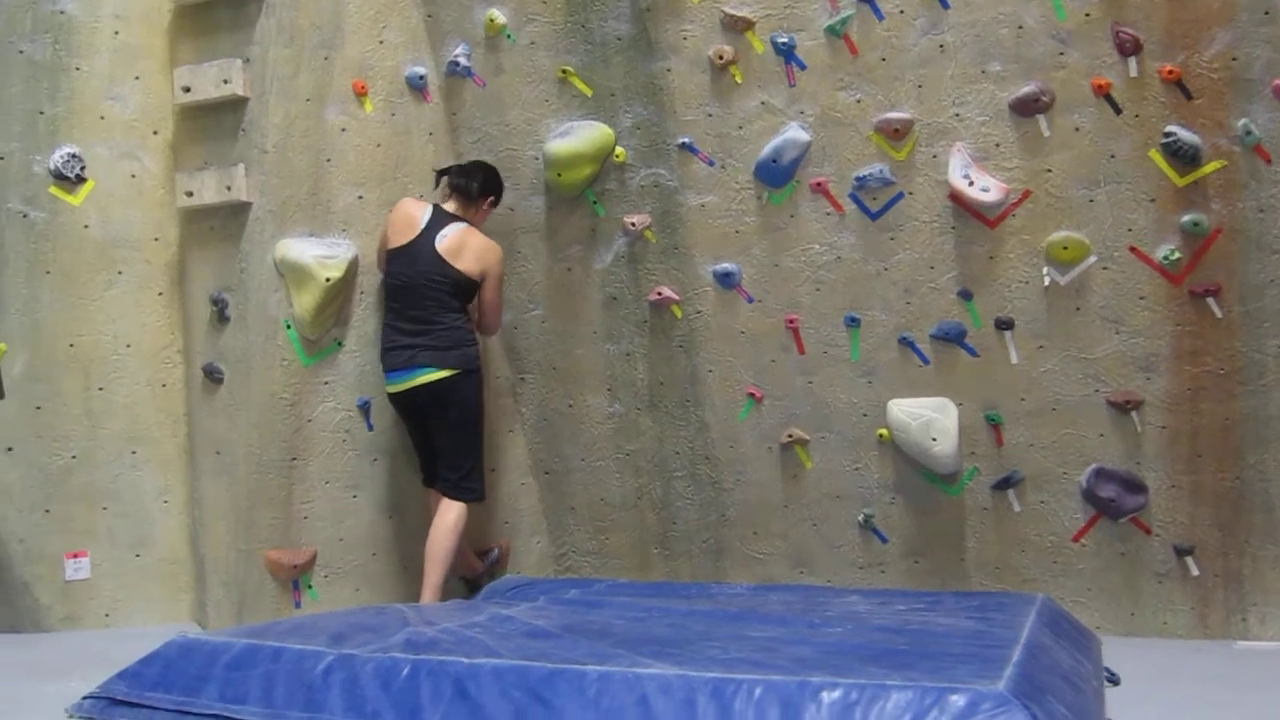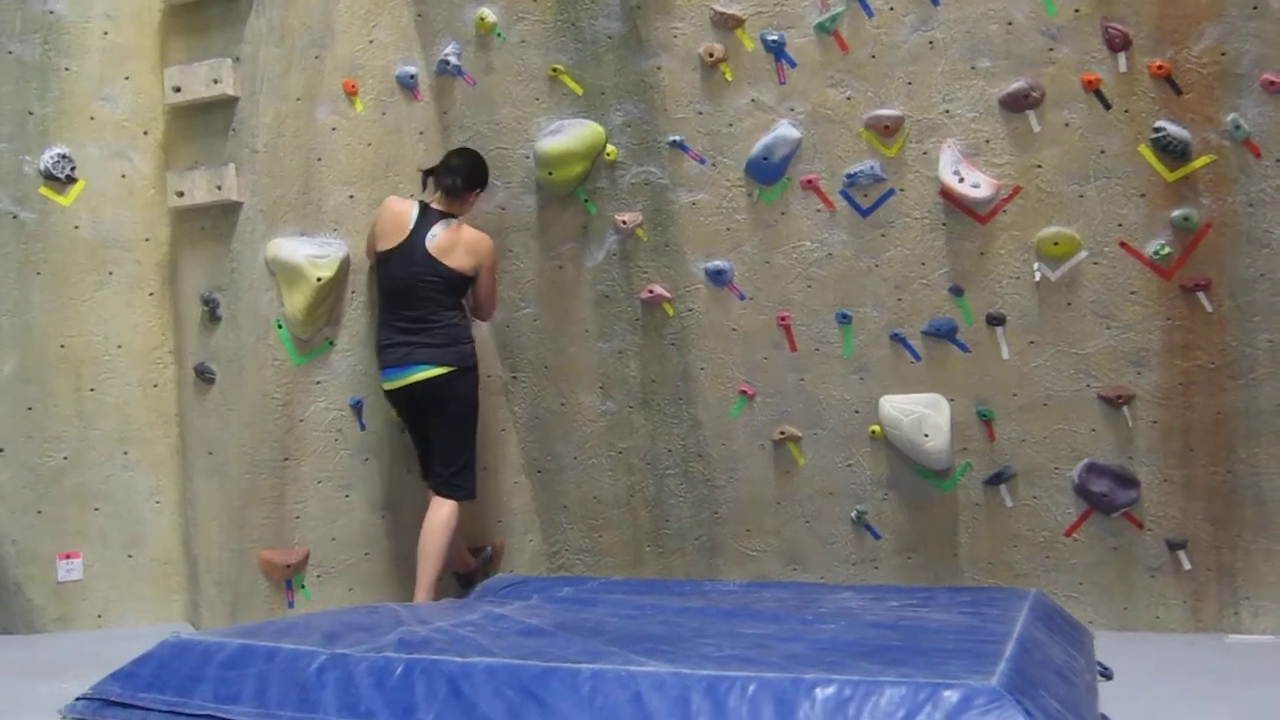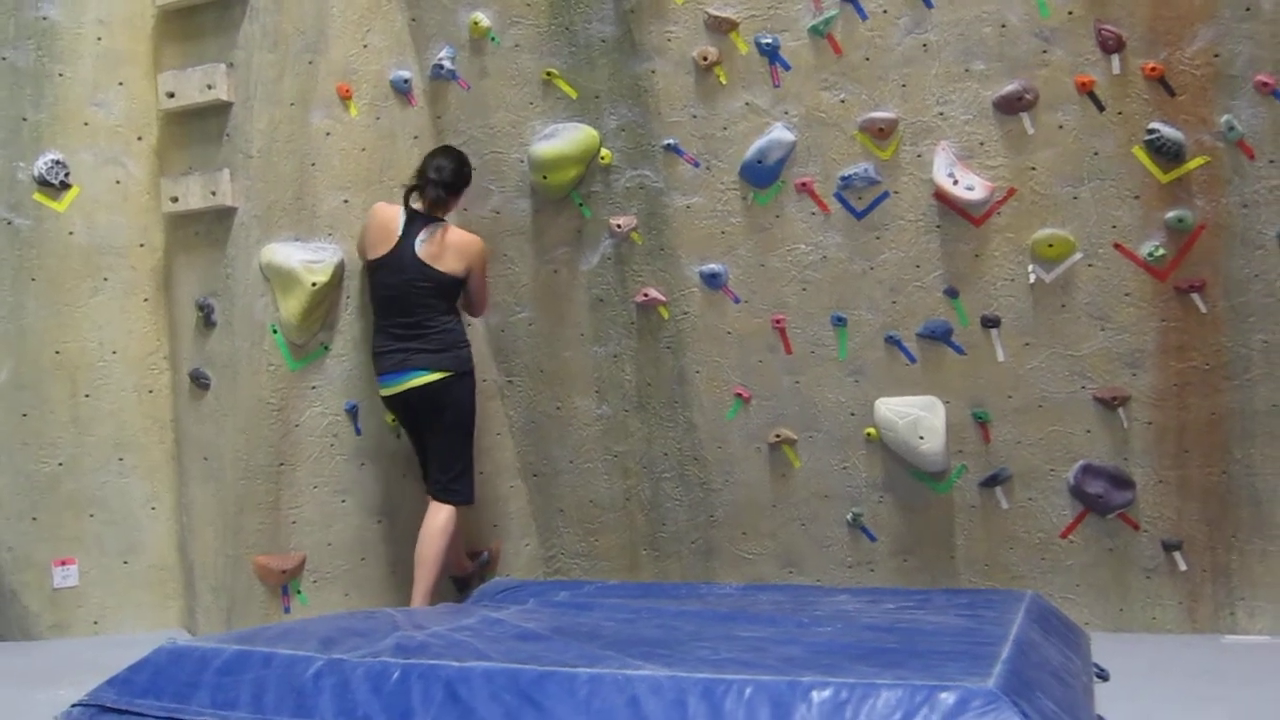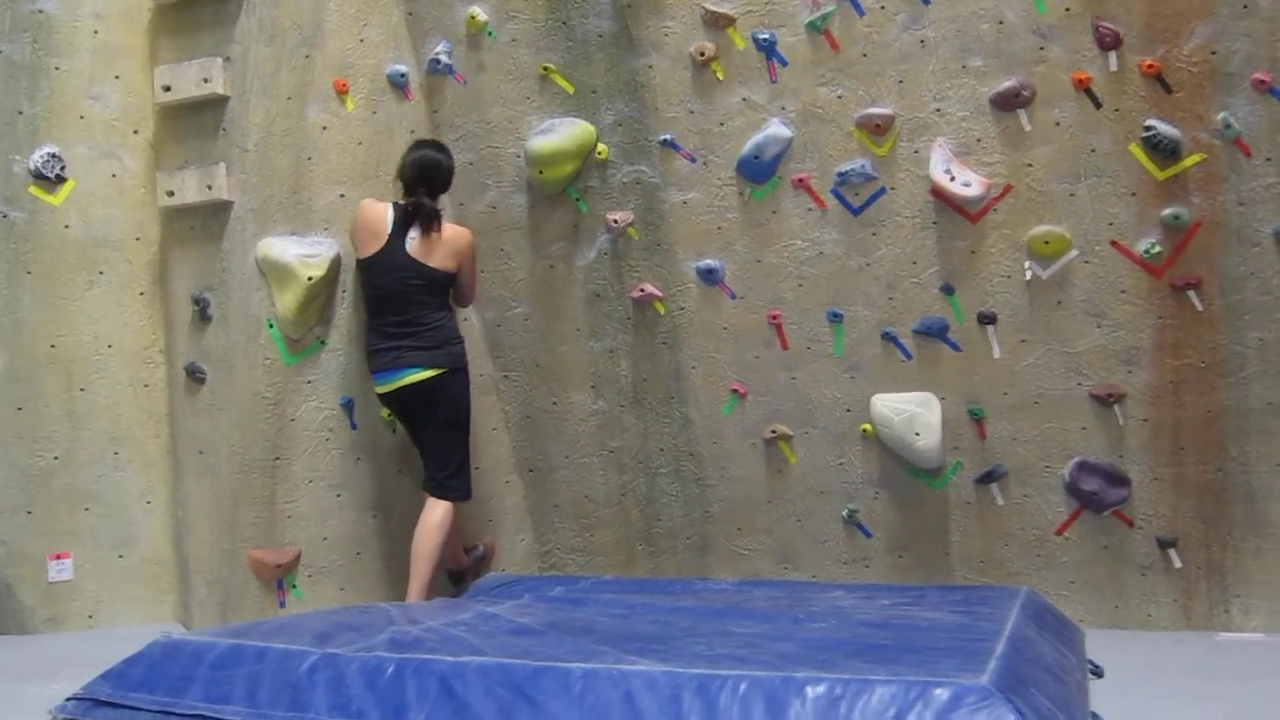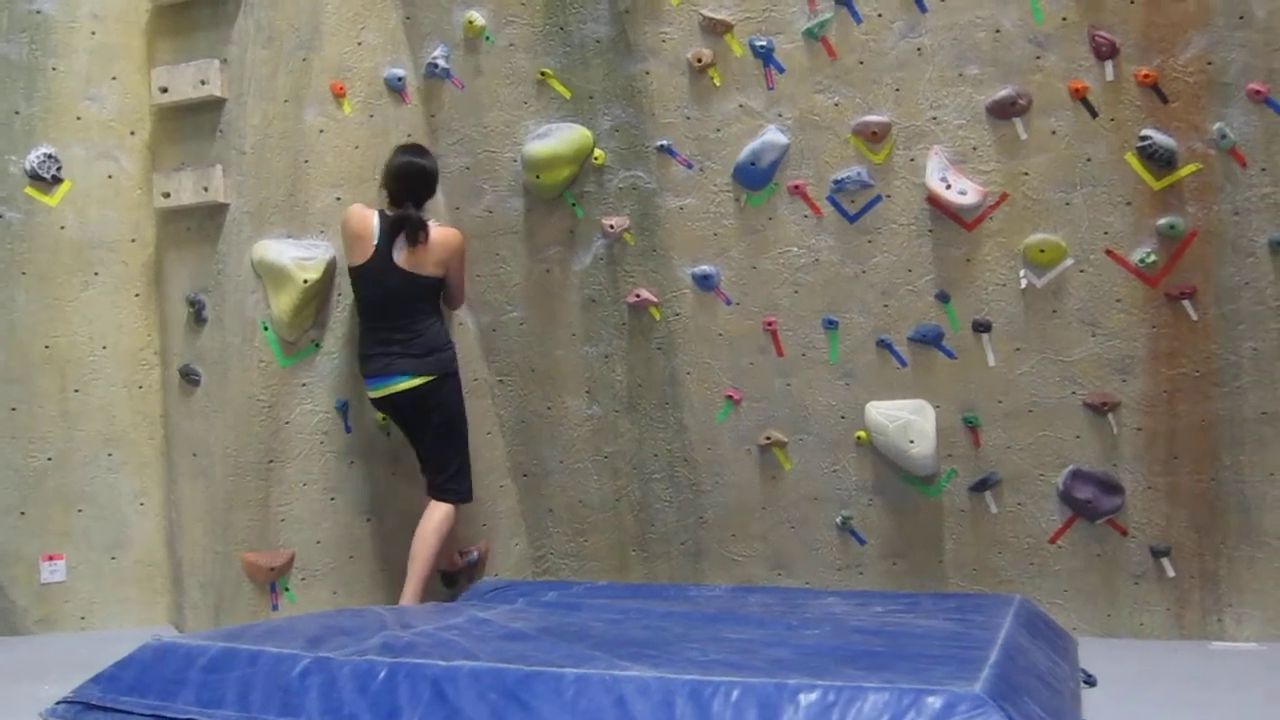
dt=0.2s
person 1, frame 1
left shoulder: (404, 211)
right shoulder: (486, 250)
right elbow: (489, 325)
left hip: (398, 374)
right hip: (452, 371)
left knee: (438, 479)
right knee: (457, 489)
left ankle: (471, 566)
right ankle: (428, 606)
person 1, frame 2
left shoulder: (391, 210)
right shoulder: (478, 244)
right elbow: (484, 312)
left hip: (394, 372)
right hip: (447, 368)
left knee: (437, 474)
right knee: (449, 486)
left ankle: (464, 563)
right ankle: (421, 606)
person 1, frame 3
left shoulder: (379, 217)
right shoulder: (468, 245)
left hip: (391, 377)
right hip: (444, 372)
left knee: (438, 477)
right knee: (447, 490)
left ankle: (462, 566)
right ankle: (417, 611)
person 1, frame 4
left shoulder: (368, 214)
right shoulder: (458, 238)
left hip: (385, 374)
right hip: (438, 368)
left knee: (440, 470)
right knee: (444, 487)
left ankle: (457, 560)
right ankle: (413, 606)
person 1, frame 5
left shoulder: (355, 221)
right shoulder: (446, 240)
left hip: (378, 378)
right hip: (429, 372)
left knee: (440, 469)
right knee: (448, 489)
left ankle: (451, 562)
right ankle: (408, 604)
